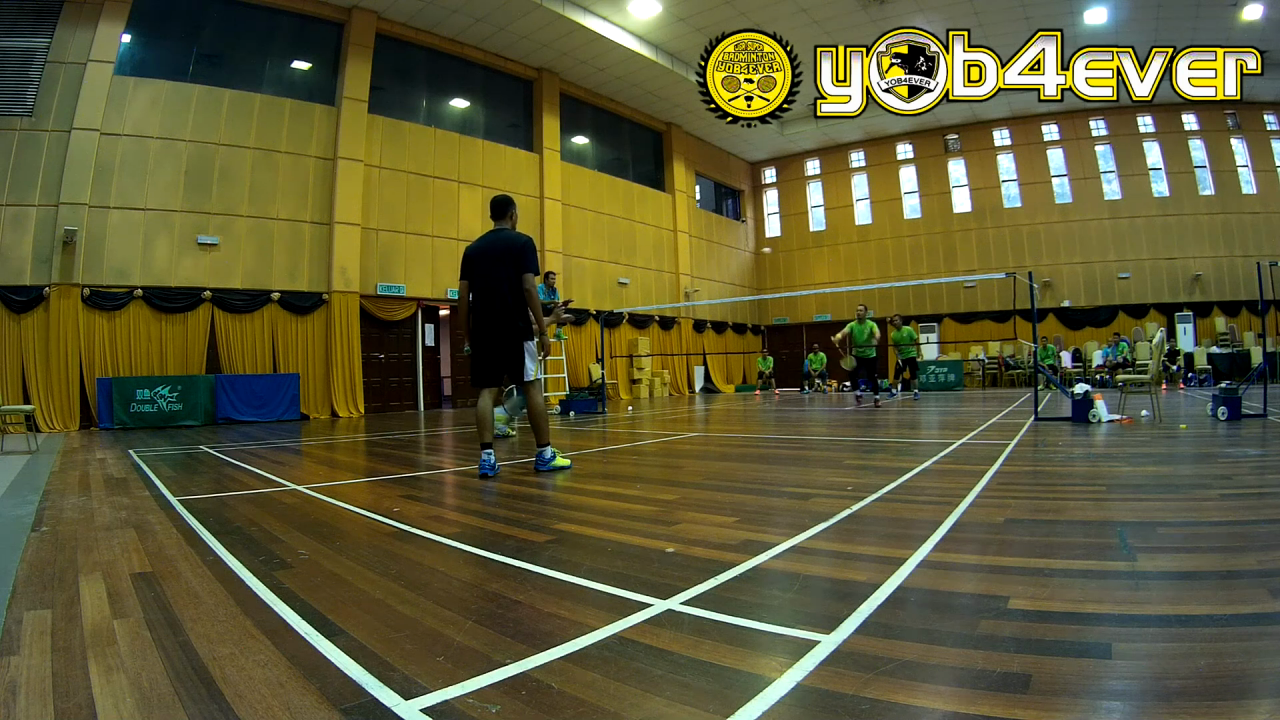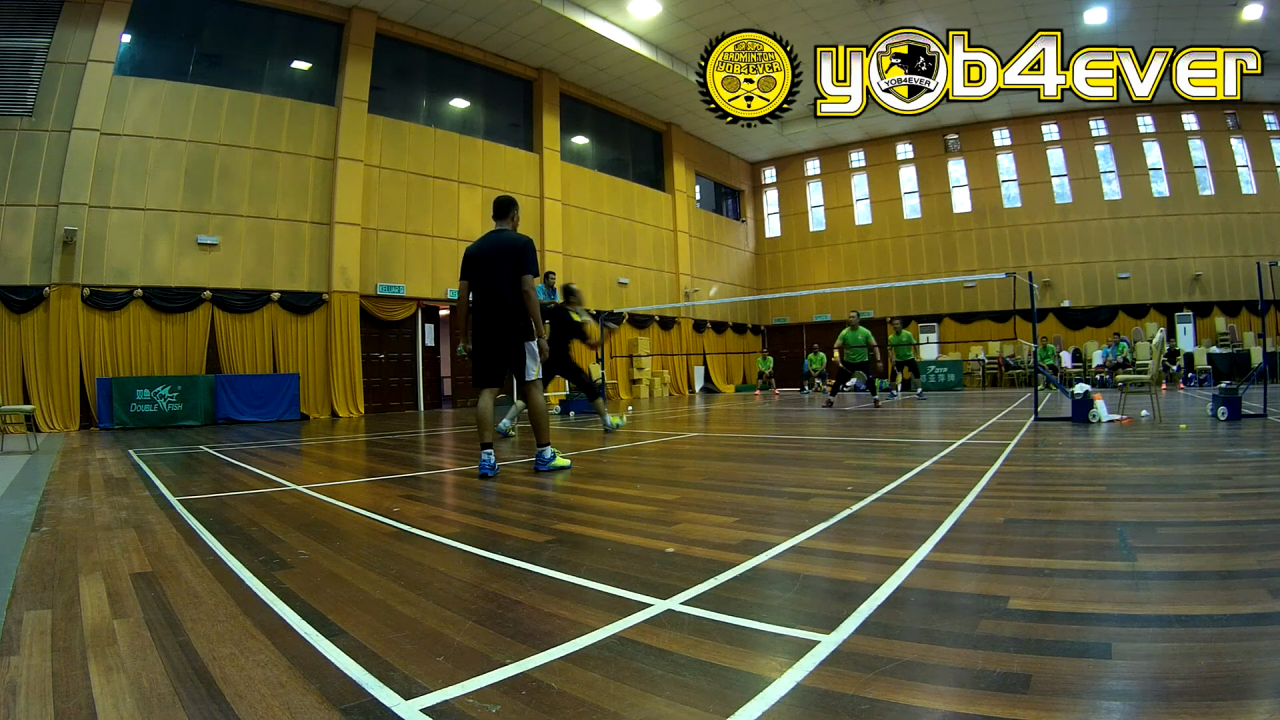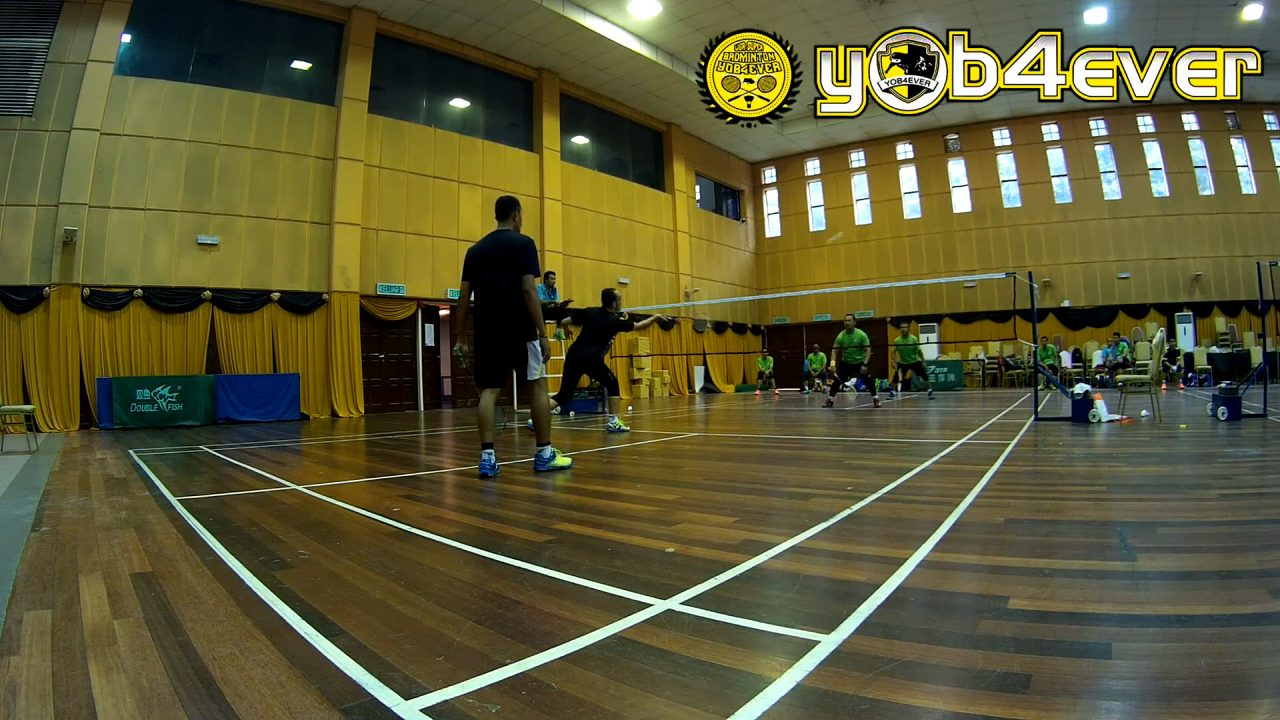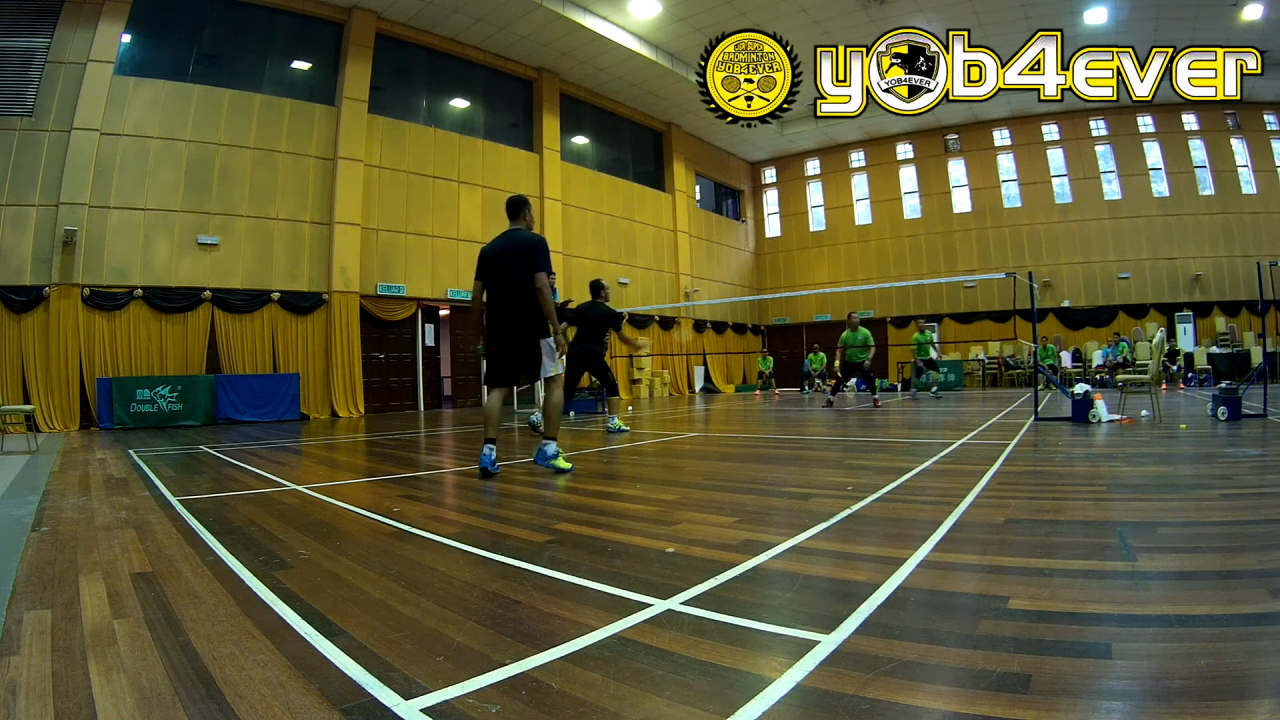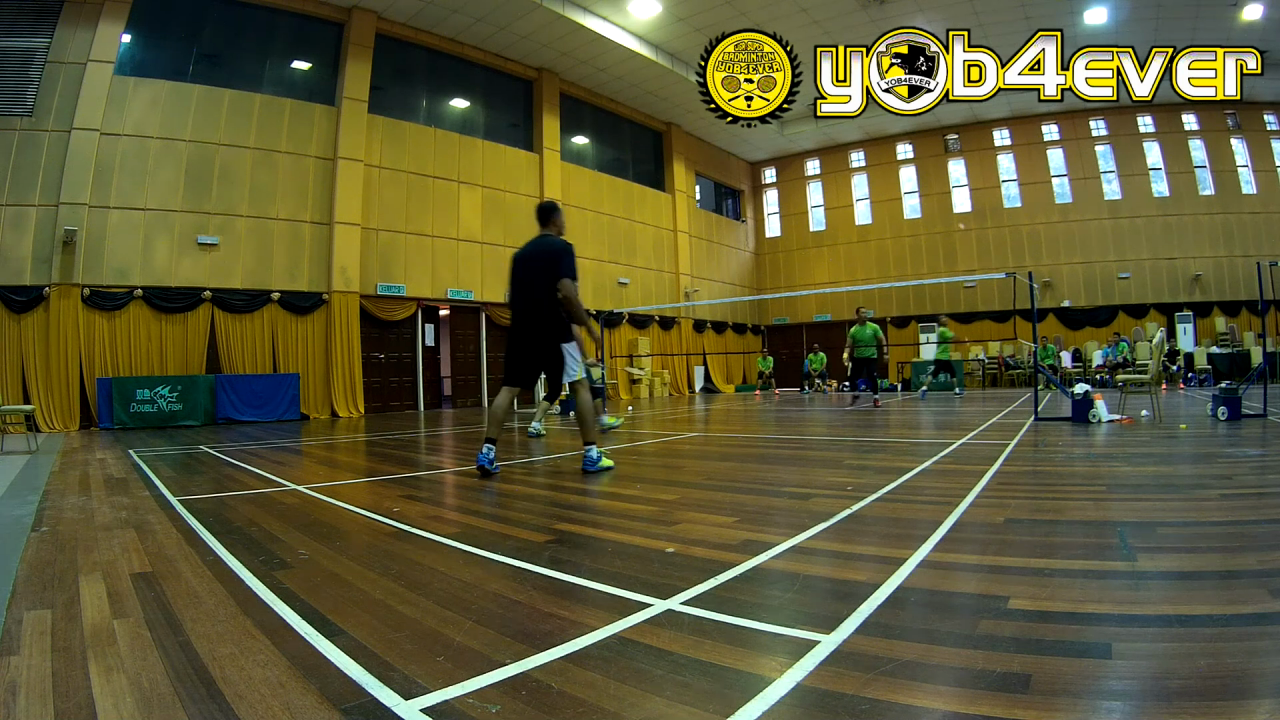
dt=0.3s
person 1, frame 1
left shoulder: (472, 249)
right shoulder: (522, 242)
left elbow: (463, 297)
right elbow: (529, 289)
left wrist: (468, 337)
right wrist: (543, 331)
left hip: (483, 332)
right hip: (515, 329)
left knee: (487, 391)
right knee: (532, 387)
left ankle: (487, 457)
right ankle: (545, 454)
person 1, frame 2
left shoulder: (473, 249)
right shoulder: (522, 243)
left elbow: (463, 298)
right elbow: (528, 290)
left wrist: (464, 339)
right wrist: (541, 334)
left hip: (484, 332)
right hip: (516, 330)
left knee: (487, 391)
right knee: (533, 388)
left ankle: (487, 457)
right ankle: (545, 454)
person 1, frame 3
left shoulder: (475, 250)
right shoulder: (523, 243)
left elbow: (464, 298)
right elbow: (529, 290)
left wrist: (461, 340)
right wrist: (543, 333)
left hip: (487, 332)
right hip: (519, 329)
left knee: (489, 391)
right knee: (537, 387)
left ankle: (487, 457)
right ankle: (545, 454)
person 1, frame 4
left shoulder: (488, 249)
right shoulder: (535, 242)
left elbow: (476, 298)
right elbow: (542, 288)
left wrist: (488, 333)
right wrist: (557, 330)
left hip: (499, 329)
right hip: (532, 326)
left knee: (498, 390)
right knee: (554, 380)
left ankle: (488, 452)
right ankle: (548, 449)
person 1, frame 5
left shoulder: (520, 253)
right shoulder: (561, 247)
left elbow: (513, 298)
right elbow: (567, 293)
right wrist: (589, 326)
left hip: (521, 330)
right hip: (553, 329)
left knee: (509, 389)
right knee: (580, 386)
left ankle: (488, 452)
right ankle: (591, 454)
